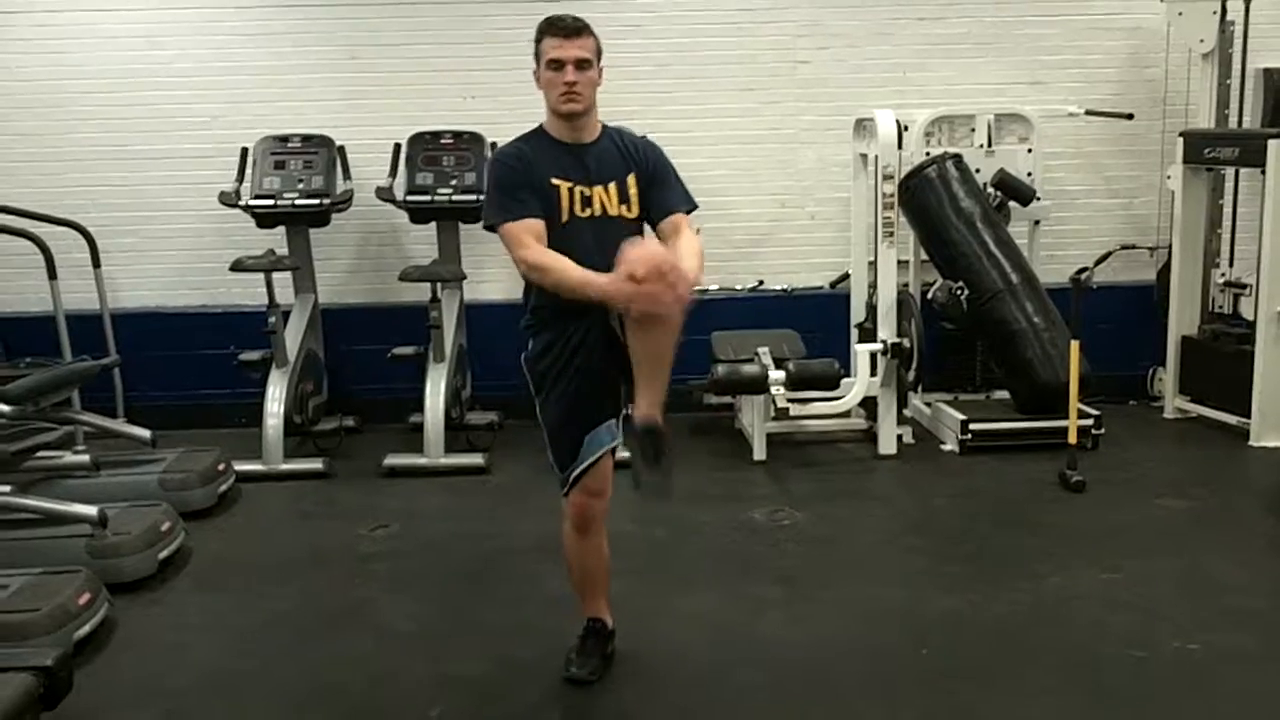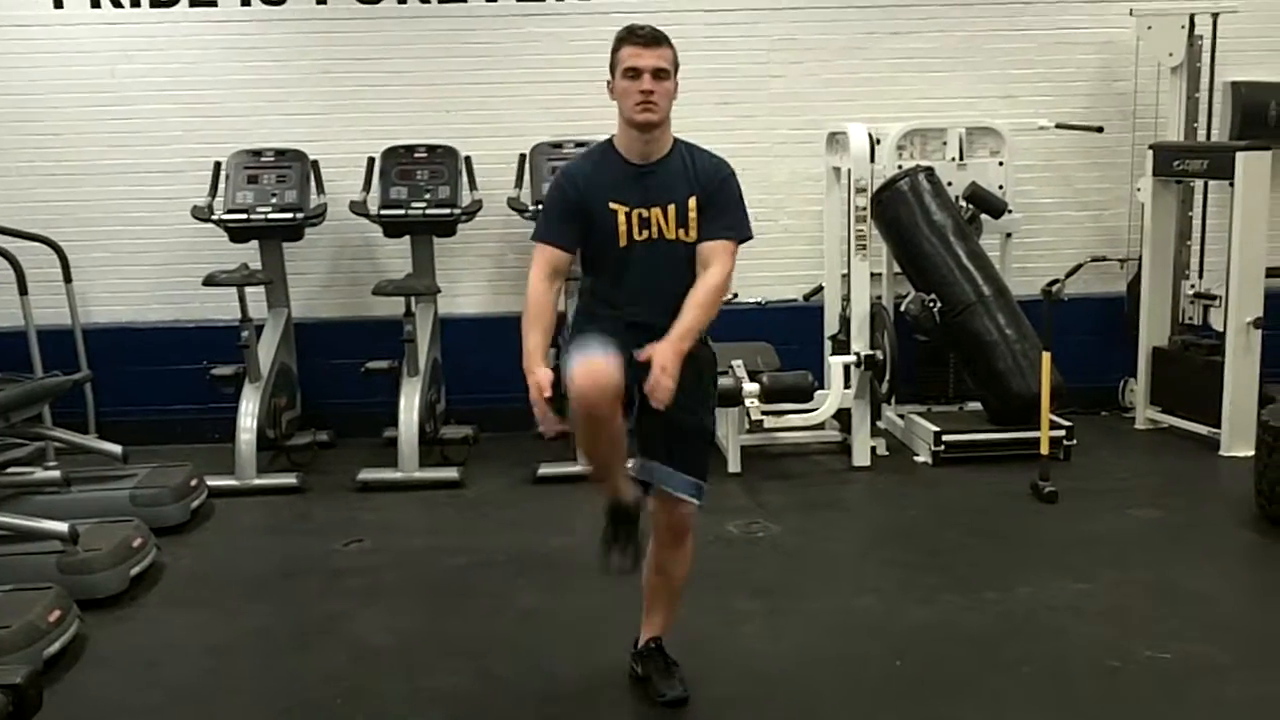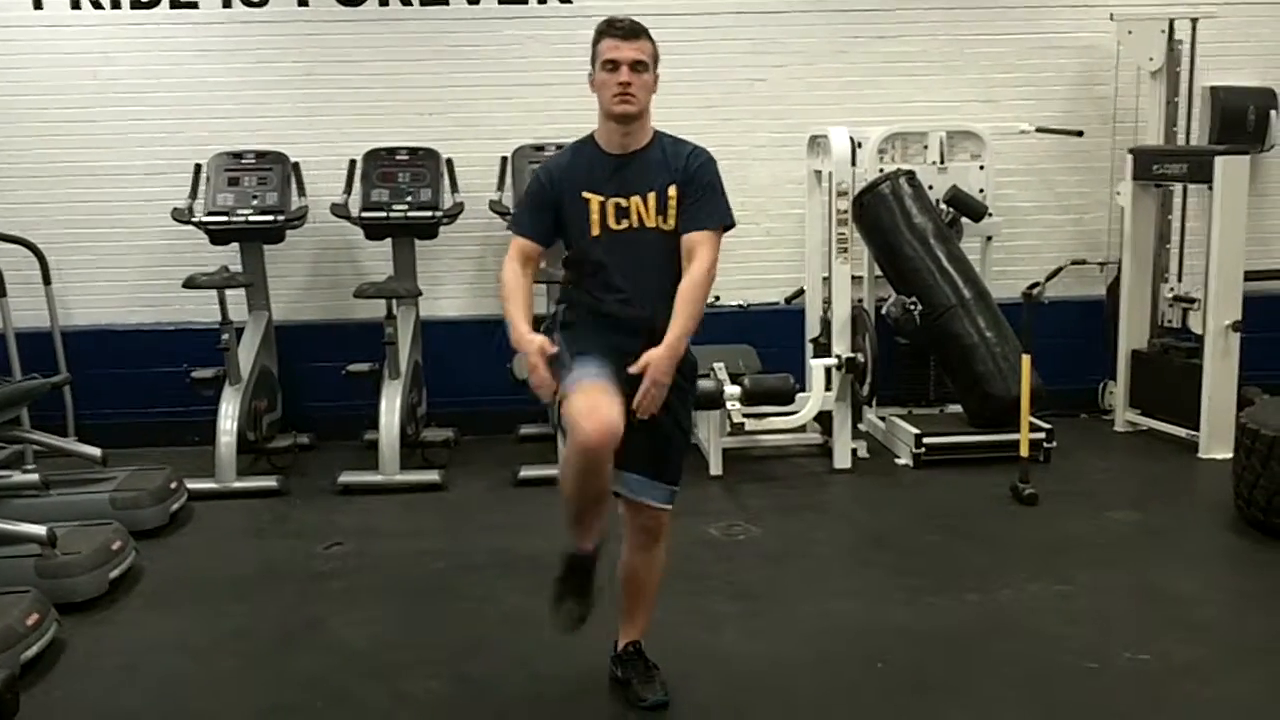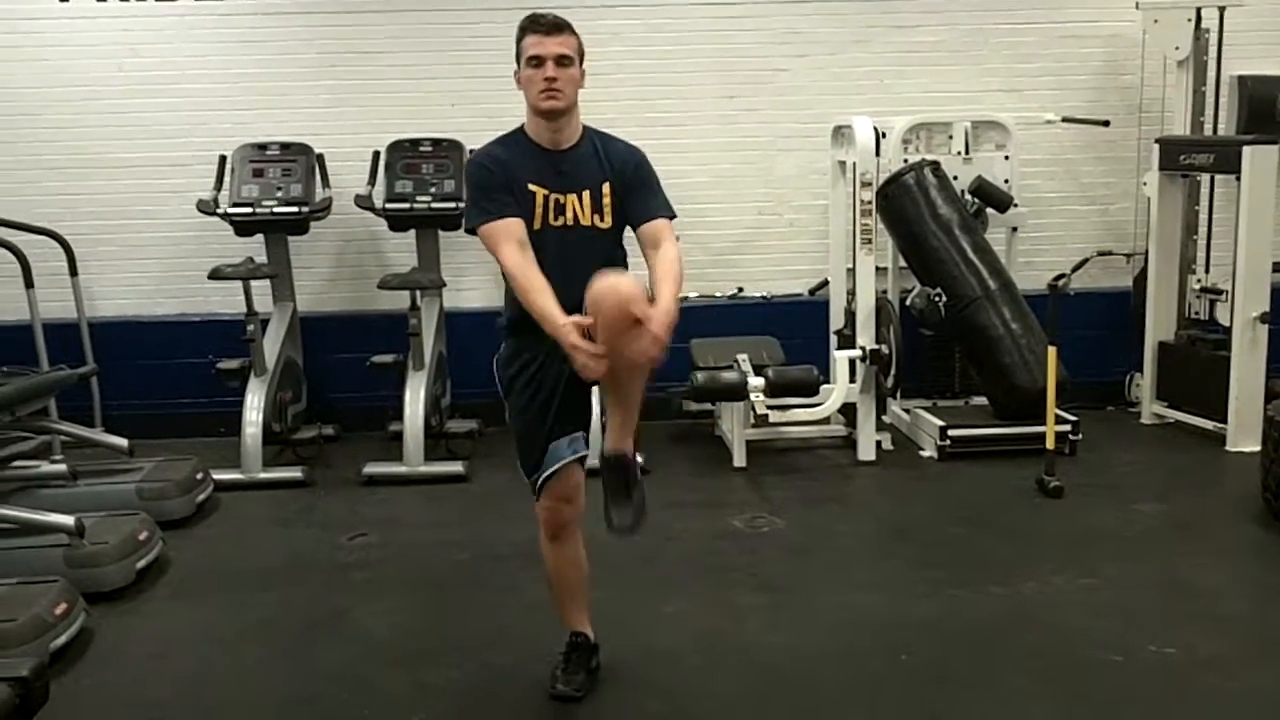
dt=1s
person 1, frame 1
left shoulder: (640, 154)
right shoulder: (516, 163)
left elbow: (681, 233)
right elbow: (529, 253)
left wrist: (683, 270)
right wrist: (601, 286)
left hip: (632, 314)
right hip: (565, 335)
left knee: (646, 258)
right knee: (585, 497)
left ankle: (648, 426)
right ankle: (597, 627)
person 1, frame 2
left shoulder: (711, 175)
right shoulder: (579, 179)
left elbow: (715, 273)
right elbow: (545, 272)
left wrist: (674, 349)
right wrist: (535, 362)
left hip: (681, 357)
right hip: (606, 348)
left knee: (676, 512)
right knee: (592, 388)
left ankle: (651, 647)
right ankle: (621, 496)
person 1, frame 3
left shoulder: (691, 166)
right shoulder: (560, 173)
left elbow: (700, 262)
right elbow: (519, 261)
left wrist: (670, 349)
right wrist: (522, 333)
left hip: (660, 359)
right hip: (587, 339)
left knee: (650, 516)
right knee: (595, 431)
left ankle: (629, 651)
right ankle: (581, 551)
person 1, frame 4
left shoulder: (622, 159)
right shoulder: (492, 166)
left elbow: (664, 246)
right elbow: (515, 260)
left wrist: (662, 305)
right wrist: (564, 329)
left hip: (611, 336)
right hip: (535, 345)
left knee: (615, 293)
right knee: (557, 506)
left ankle: (620, 452)
right ankle: (580, 641)
